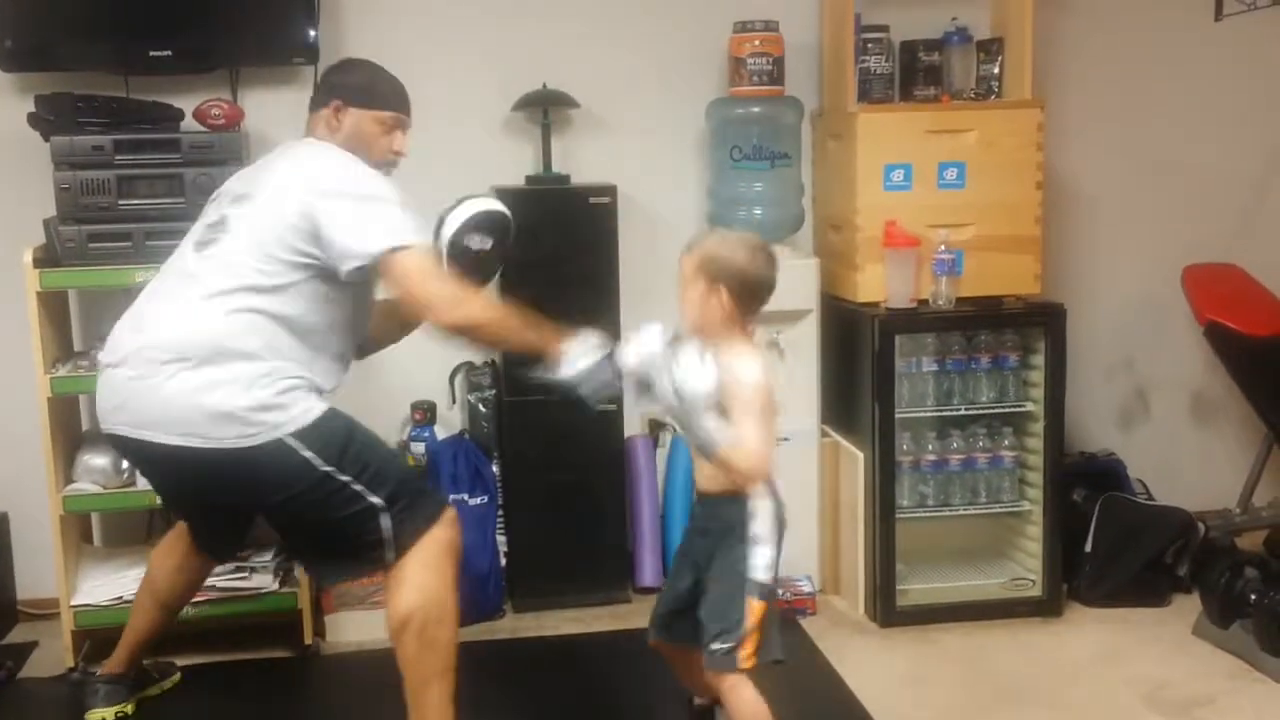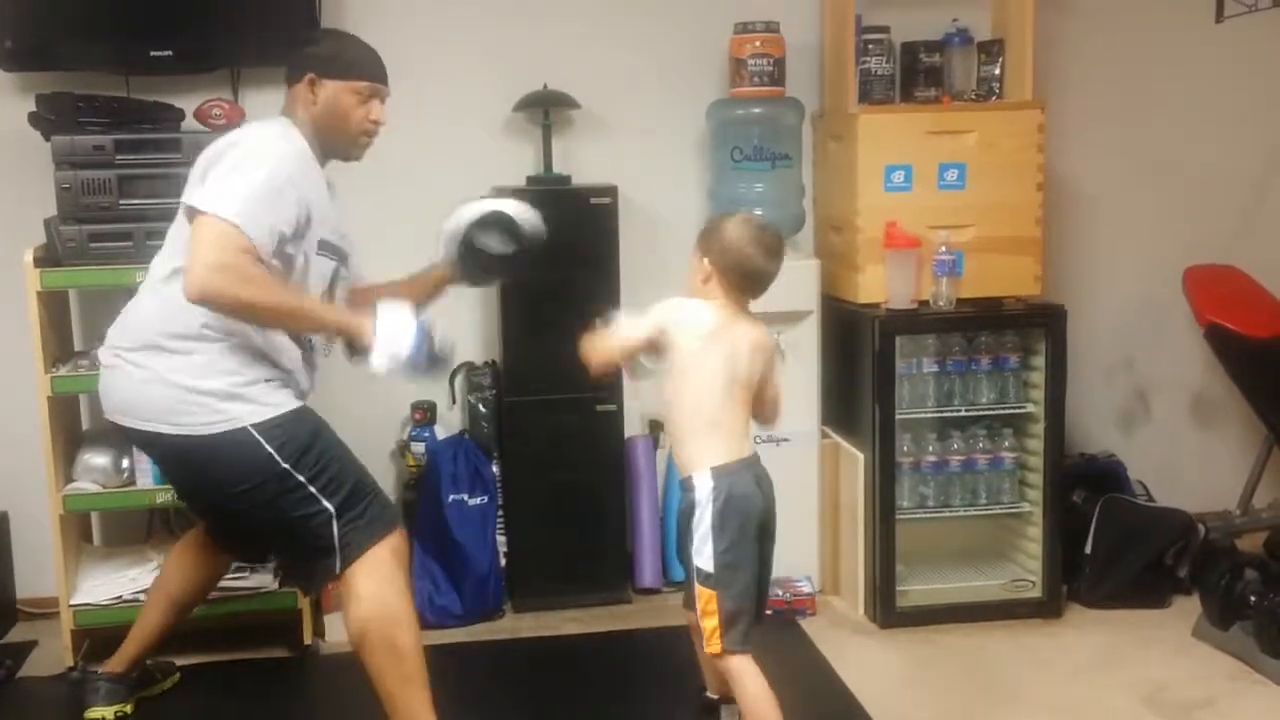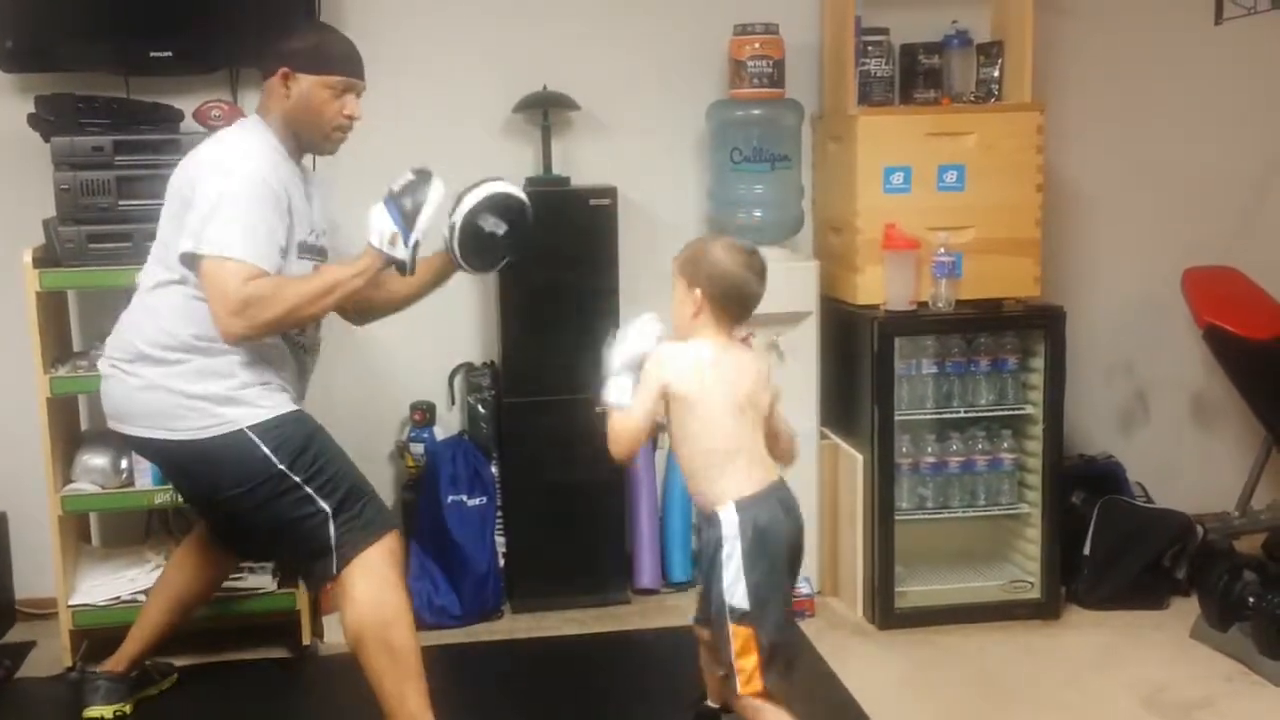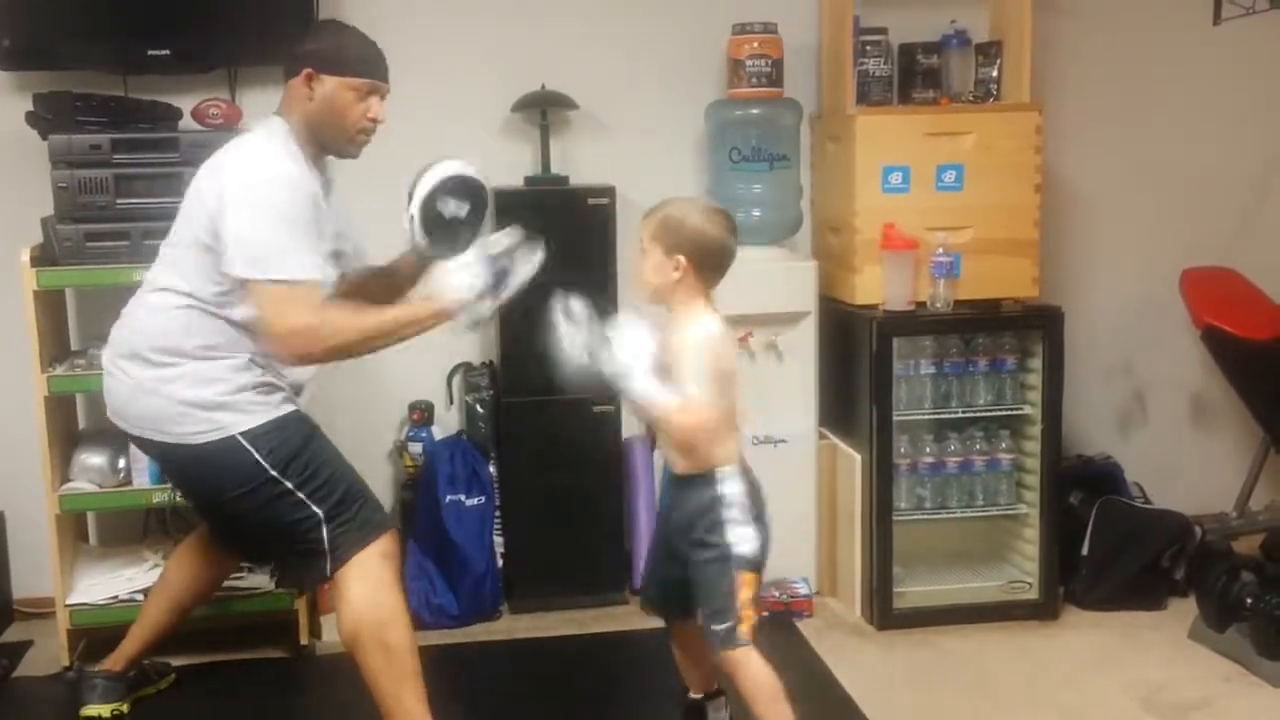
dt=0.3s
person 1, frame 1
left shoulder: (262, 180)
right shoulder: (345, 183)
left elbow: (342, 334)
right elbow: (444, 304)
left wrist: (452, 271)
right wrist: (563, 342)
right hip: (225, 406)
left knee: (209, 524)
right knee: (427, 537)
person 1, frame 2
left shoulder: (303, 178)
right shoulder: (270, 154)
left elbow: (350, 302)
right elbow: (212, 276)
left wrist: (447, 271)
right wrist: (355, 326)
left hip: (151, 388)
right hip: (203, 395)
left knee: (231, 526)
right knee: (374, 544)
person 1, frame 3
left shoulder: (283, 170)
right shoulder: (244, 165)
left elbow: (345, 303)
right elbow: (244, 313)
left wrist: (451, 255)
right wrist: (376, 255)
left hip: (159, 391)
right hip: (202, 398)
left knee: (234, 527)
right knee: (369, 546)
person 1, frame 4
left shoulder: (290, 167)
right shoulder: (270, 175)
left elbow: (342, 293)
right elbow: (298, 335)
left wrist: (424, 257)
right wrist: (441, 302)
left hip: (165, 388)
right hip: (201, 398)
left knee: (238, 528)
right knee: (365, 548)
person 2, frame 1
left shoulder: (744, 372)
right shoulder: (716, 351)
left elbow: (751, 472)
left wrist: (700, 421)
right wrist: (673, 387)
left hip: (746, 522)
right hip: (710, 515)
left knee: (727, 665)
right knee: (668, 634)
person 2, frame 2
left shoulder: (677, 316)
right shoulder: (760, 340)
left elbow: (597, 355)
left wrist: (638, 345)
left hip: (713, 494)
right hip: (750, 482)
left knee: (729, 647)
right knee: (706, 616)
person 2, frame 3
left shoulder: (667, 359)
right shoulder: (756, 364)
left elbow: (622, 443)
right elbow: (786, 451)
left wrist: (618, 372)
left hip: (742, 527)
right hip: (773, 511)
right knee: (711, 631)
person 2, frame 4
left shoulder: (700, 337)
right shoulder: (683, 324)
left elbow: (685, 426)
left wrist: (629, 374)
right wrist: (601, 354)
left hip: (720, 499)
right hip: (683, 491)
left knee: (732, 645)
right knee: (678, 613)
